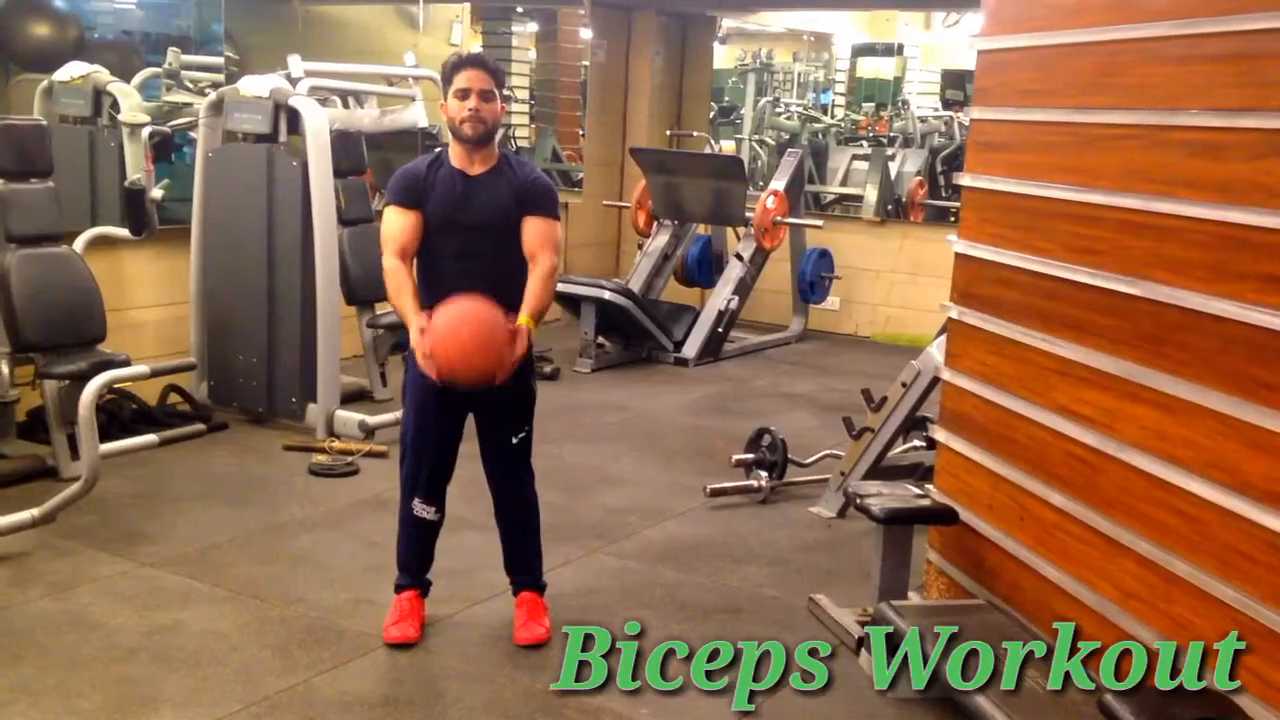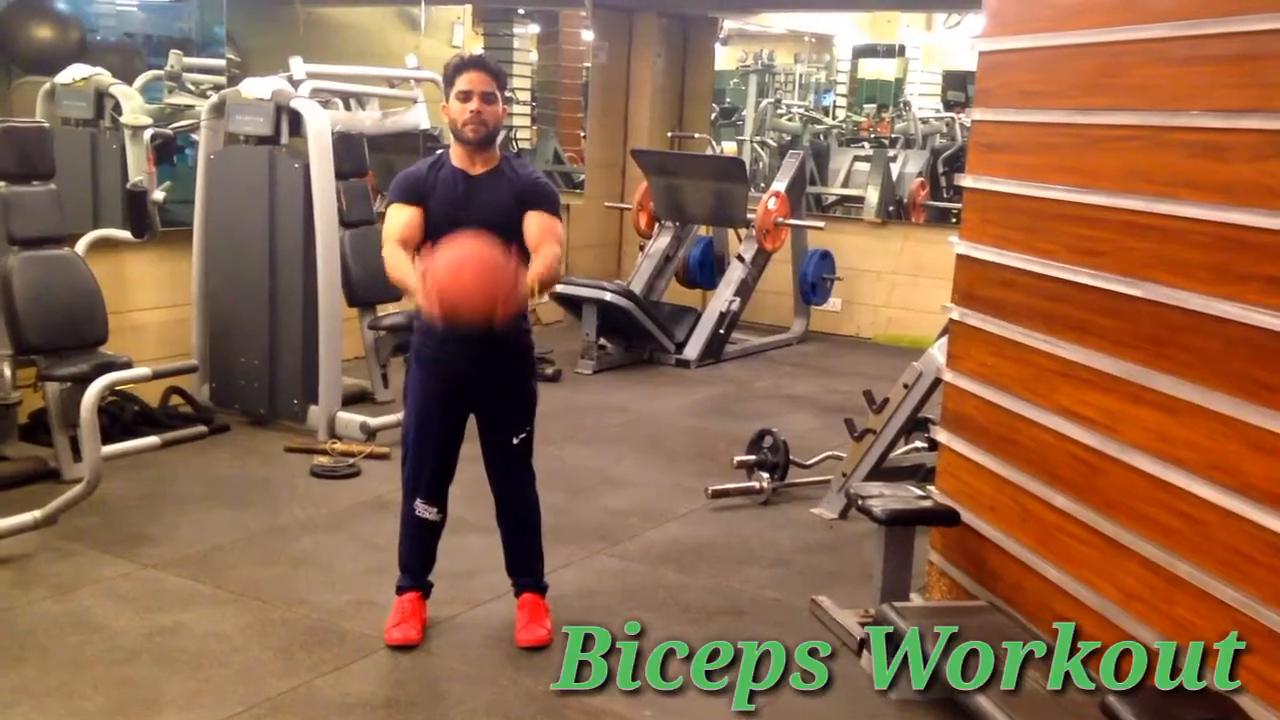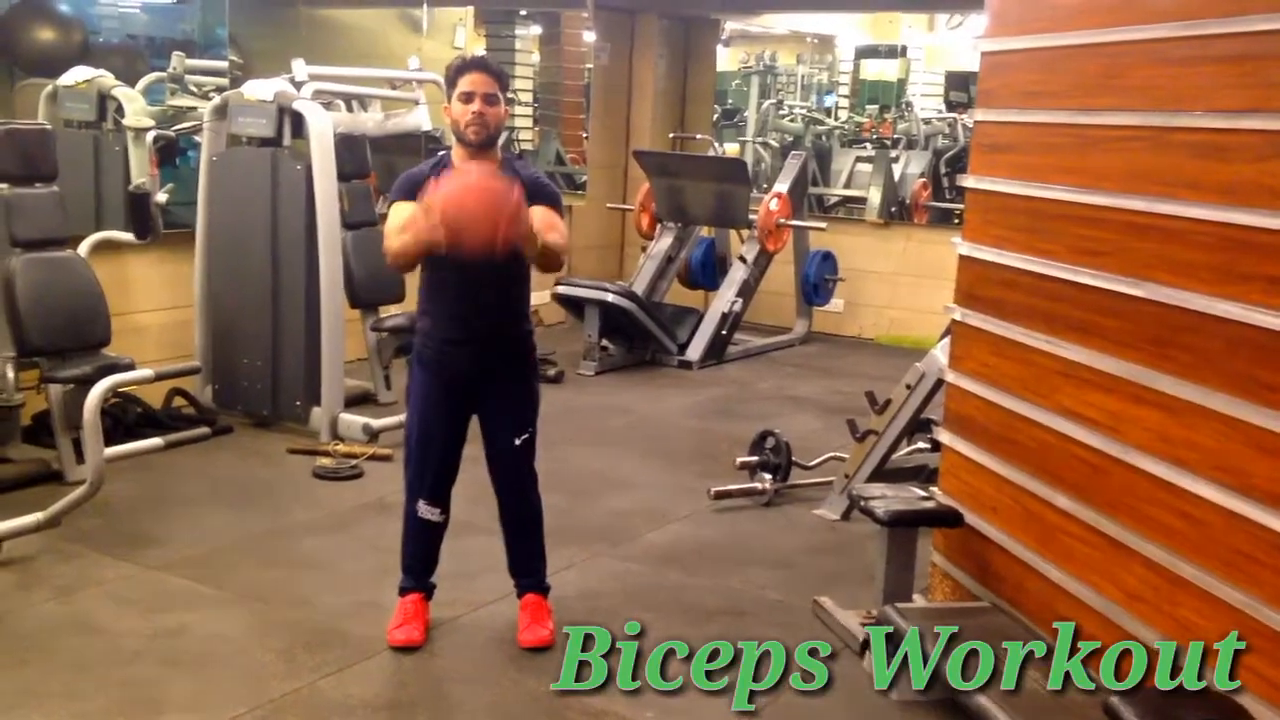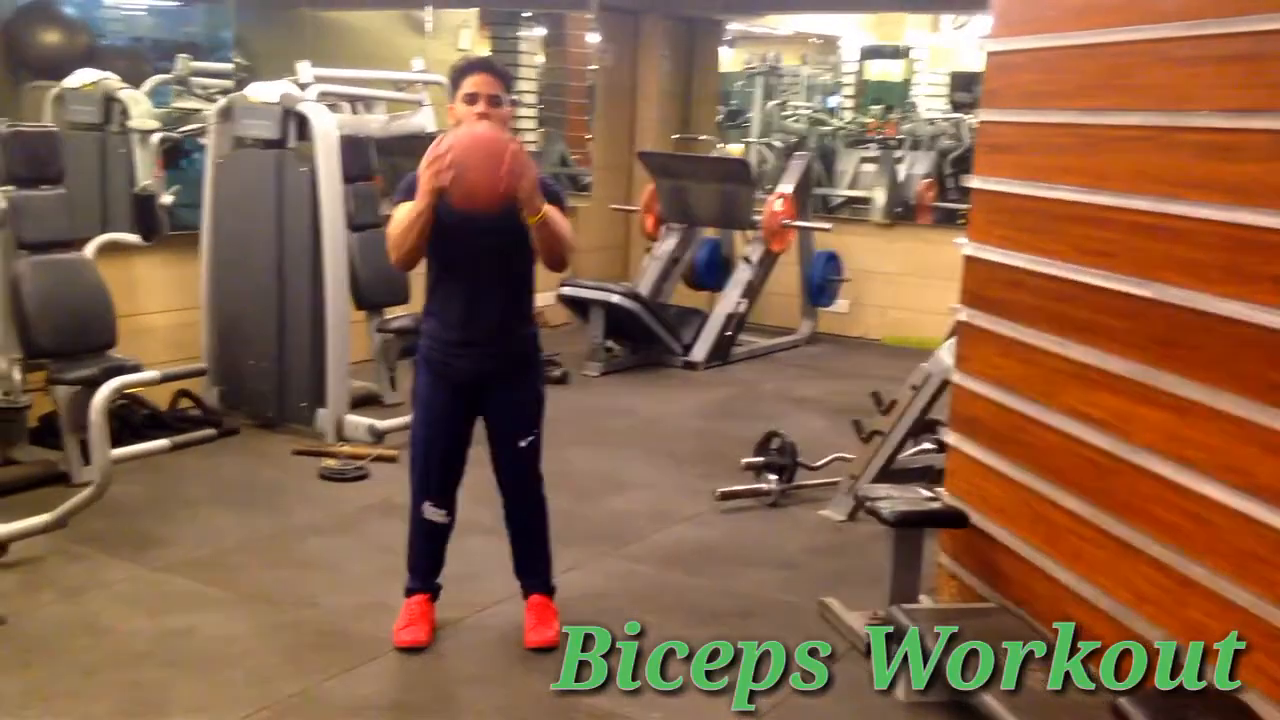
dt=0.2s
person 1, frame 1
left shoulder: (530, 185)
right shoulder: (414, 179)
left elbow: (544, 262)
right elbow: (395, 259)
left wrist: (524, 328)
right wrist: (415, 324)
left hip: (507, 357)
right hip: (433, 355)
left knee: (513, 478)
right knee: (422, 477)
left ankle: (529, 591)
right ankle: (410, 590)
person 1, frame 2
left shoulder: (531, 185)
right shoulder: (416, 181)
left elbow: (550, 255)
right elbow: (394, 252)
left wrist: (524, 286)
right wrist: (419, 283)
left hip: (507, 357)
right hip: (436, 355)
left knee: (514, 479)
right knee: (424, 478)
left ankle: (530, 593)
right ankle: (411, 591)
person 1, frame 3
left shoulder: (530, 184)
right shoulder: (419, 182)
left elbow: (556, 255)
right elbow: (393, 253)
left wrist: (525, 236)
right wrist: (422, 233)
left hip: (508, 359)
right hip: (438, 356)
left knee: (516, 479)
right knee: (426, 480)
left ankle: (532, 593)
right ankle: (413, 592)
person 1, frame 4
left shoulder: (536, 184)
right shoulder: (423, 180)
left elbow: (559, 257)
right elbow: (400, 256)
left wrist: (528, 201)
right wrist: (428, 196)
left hip: (514, 361)
right hip: (444, 359)
left knee: (522, 481)
right knee: (432, 482)
left ankle: (538, 595)
right ankle: (420, 594)
